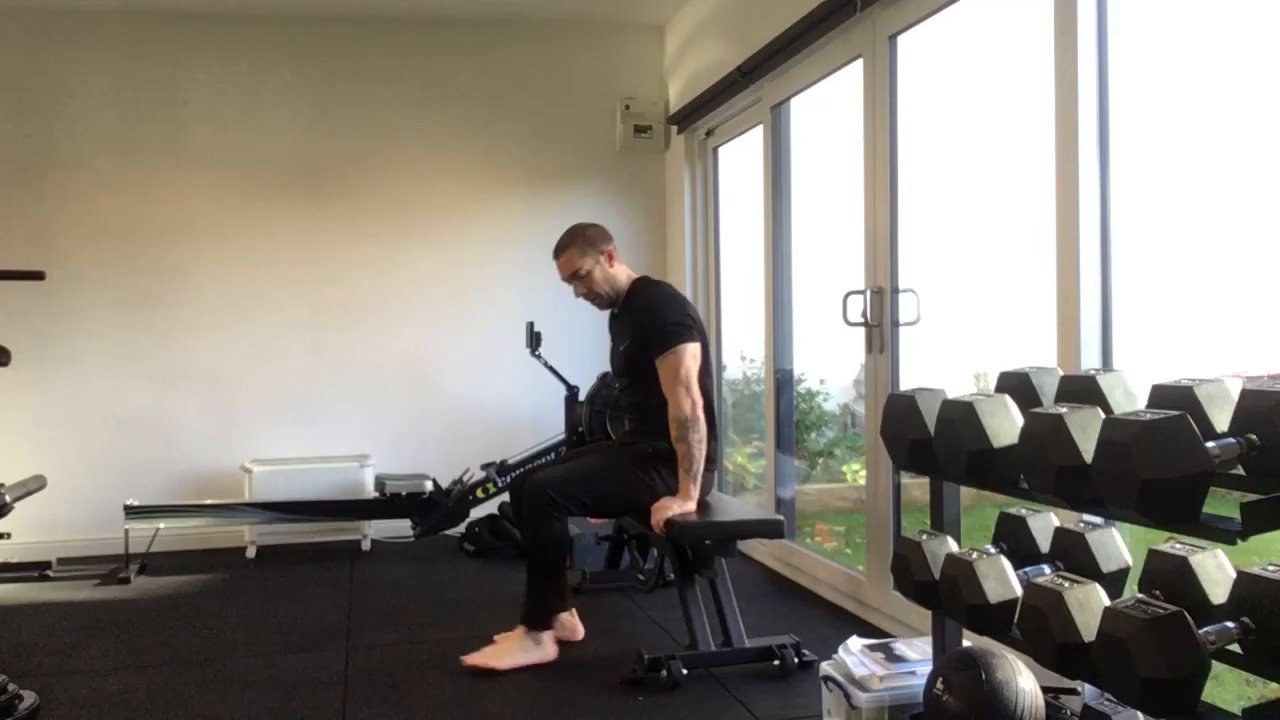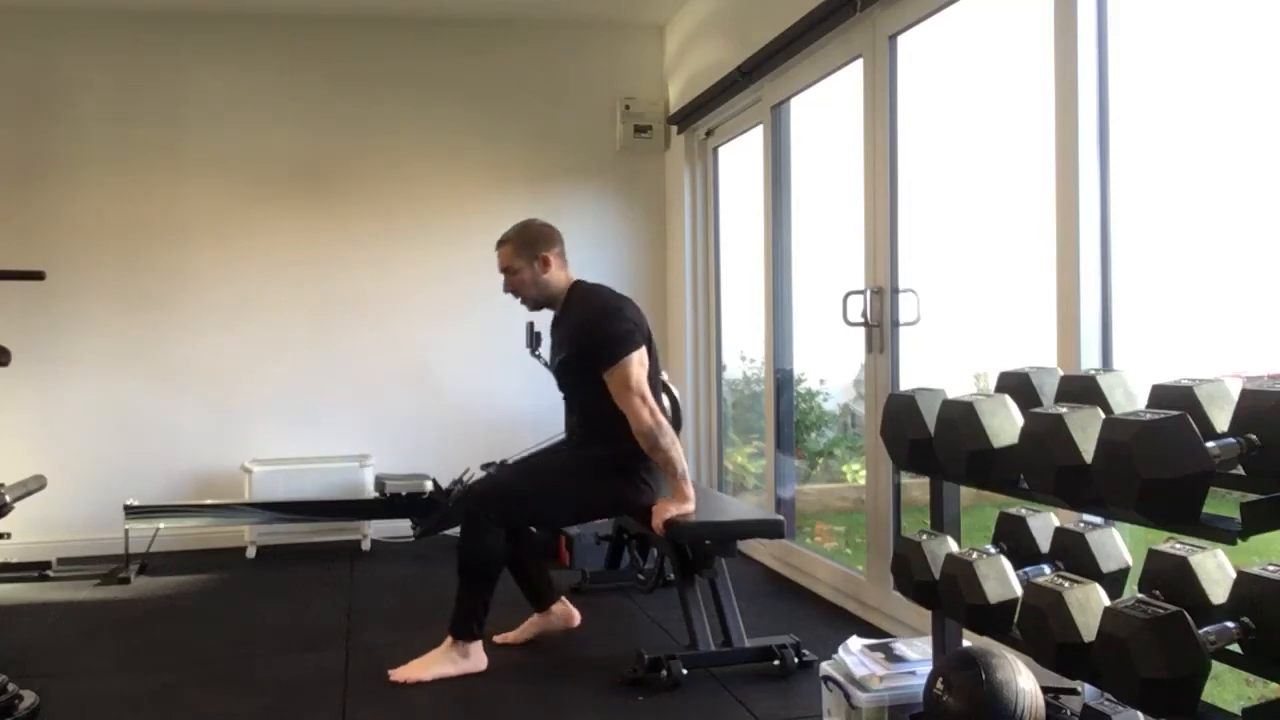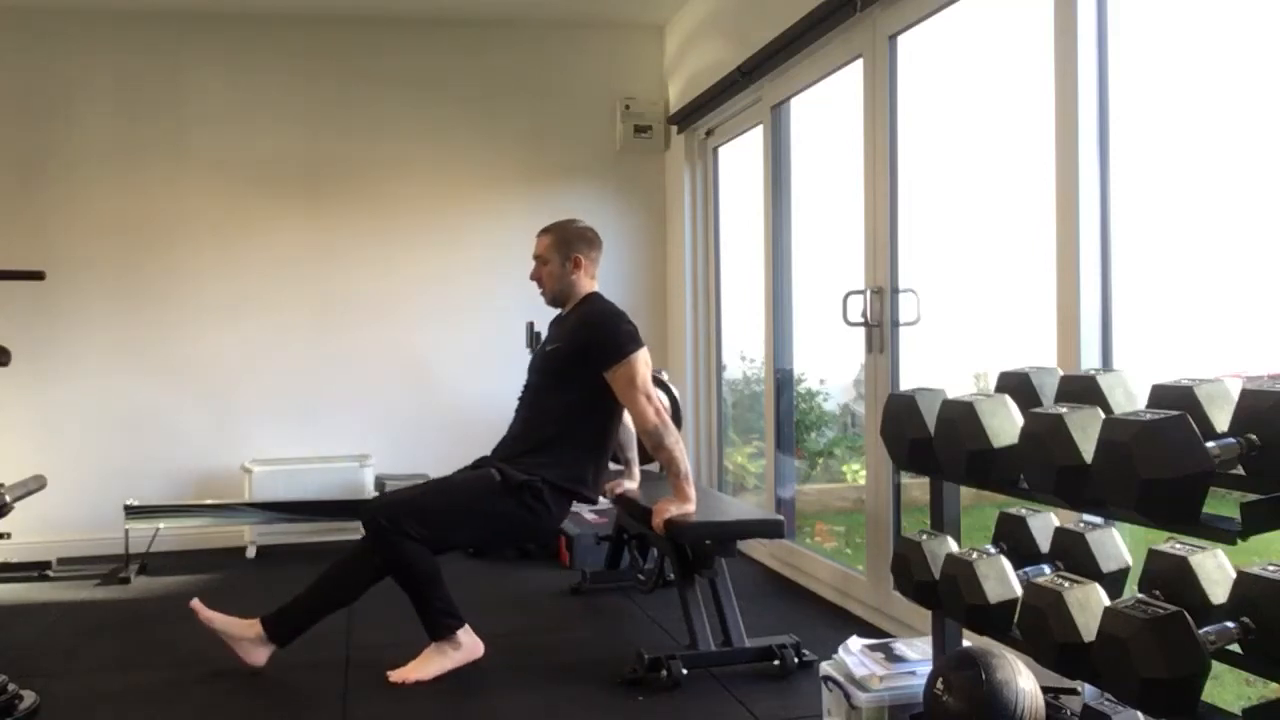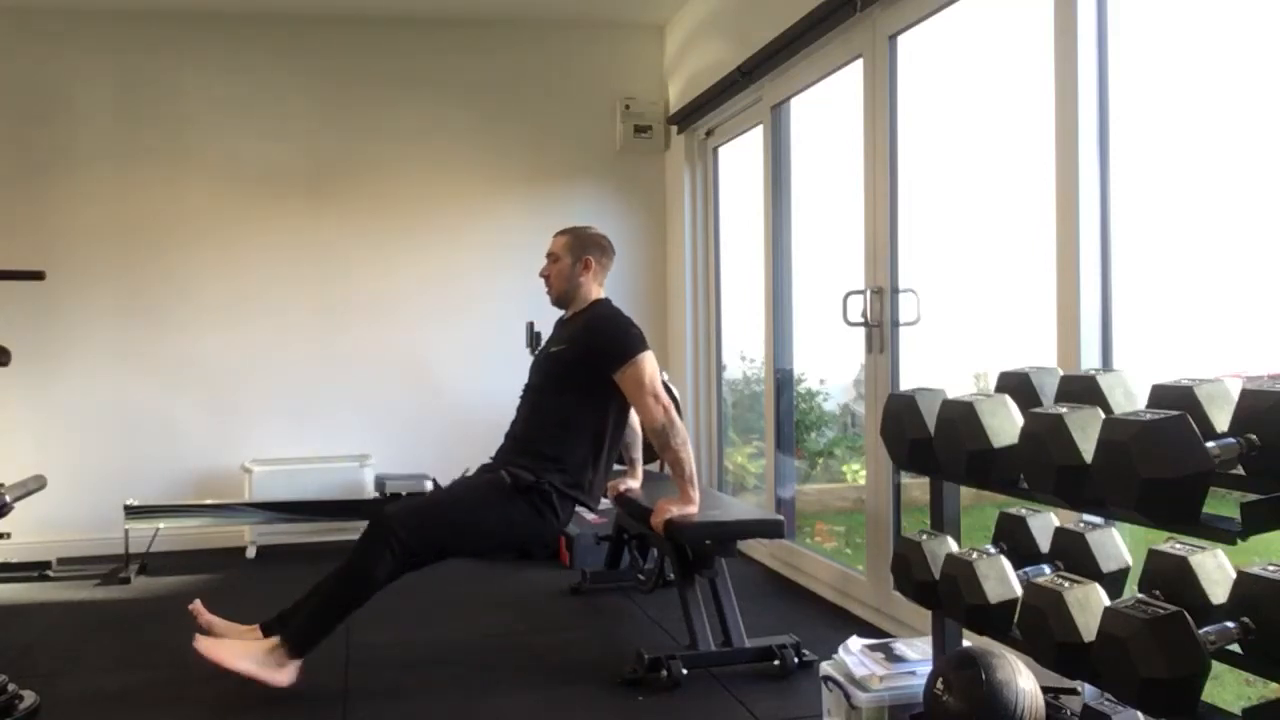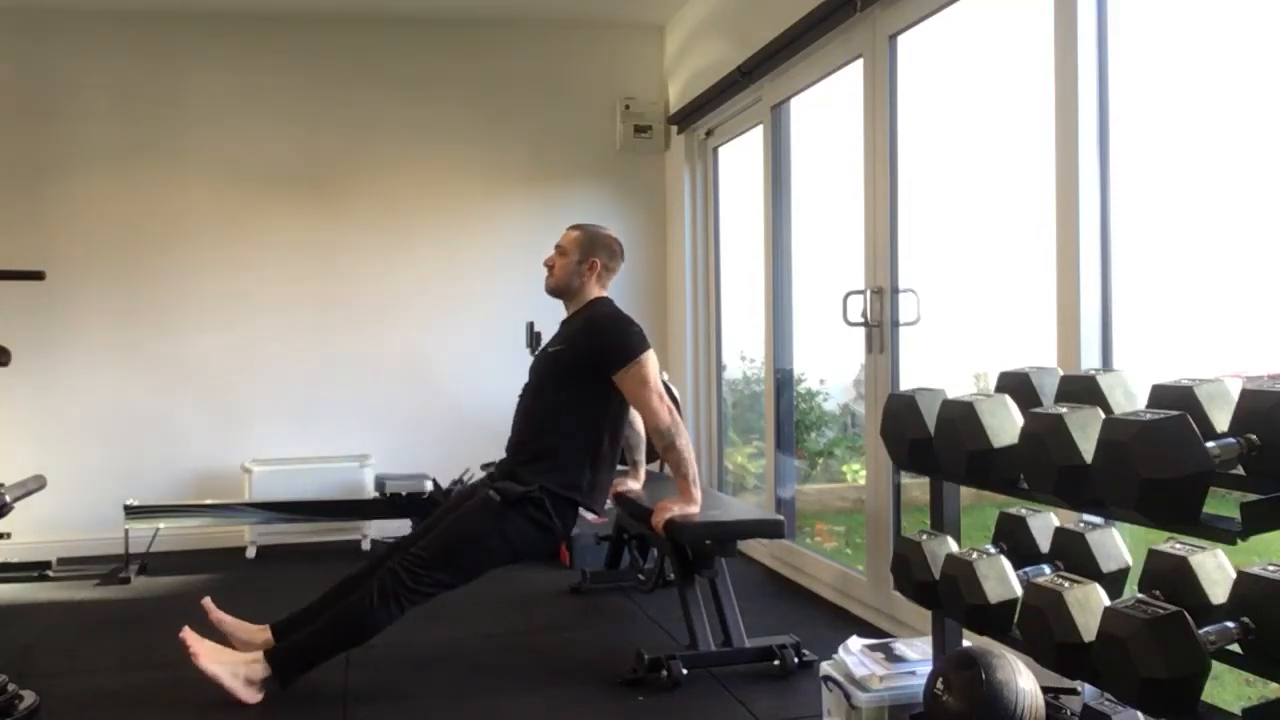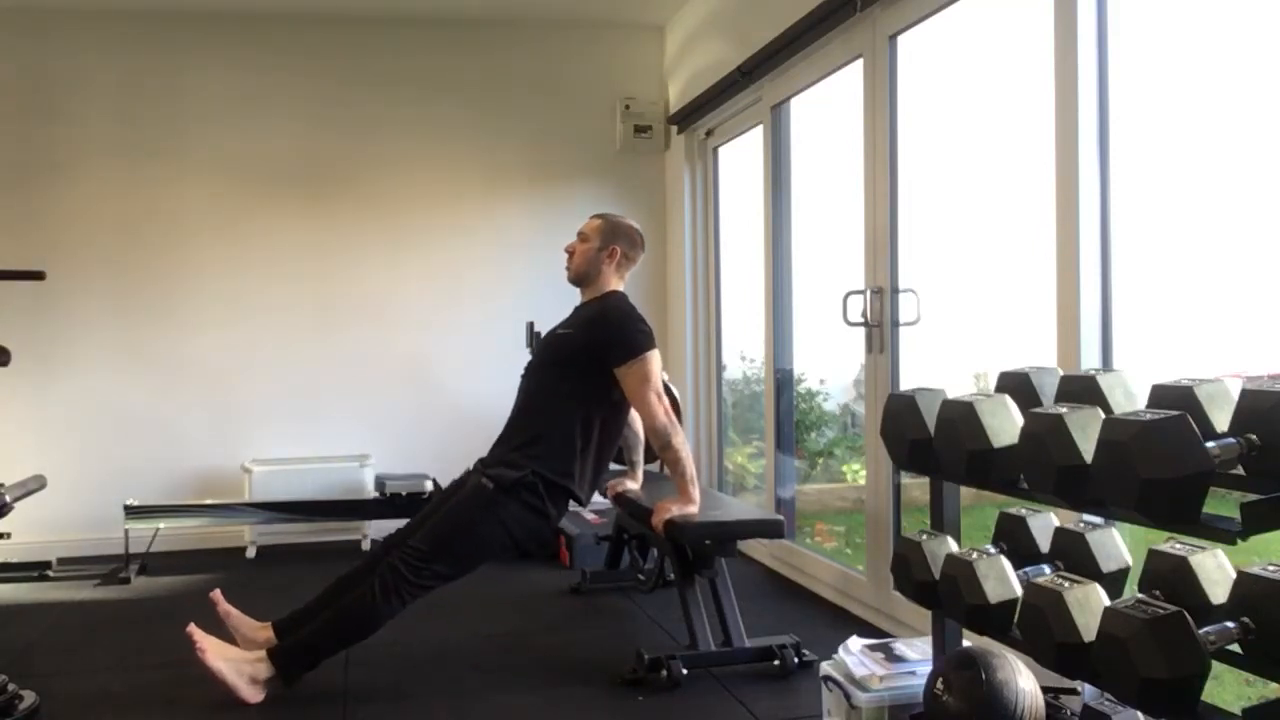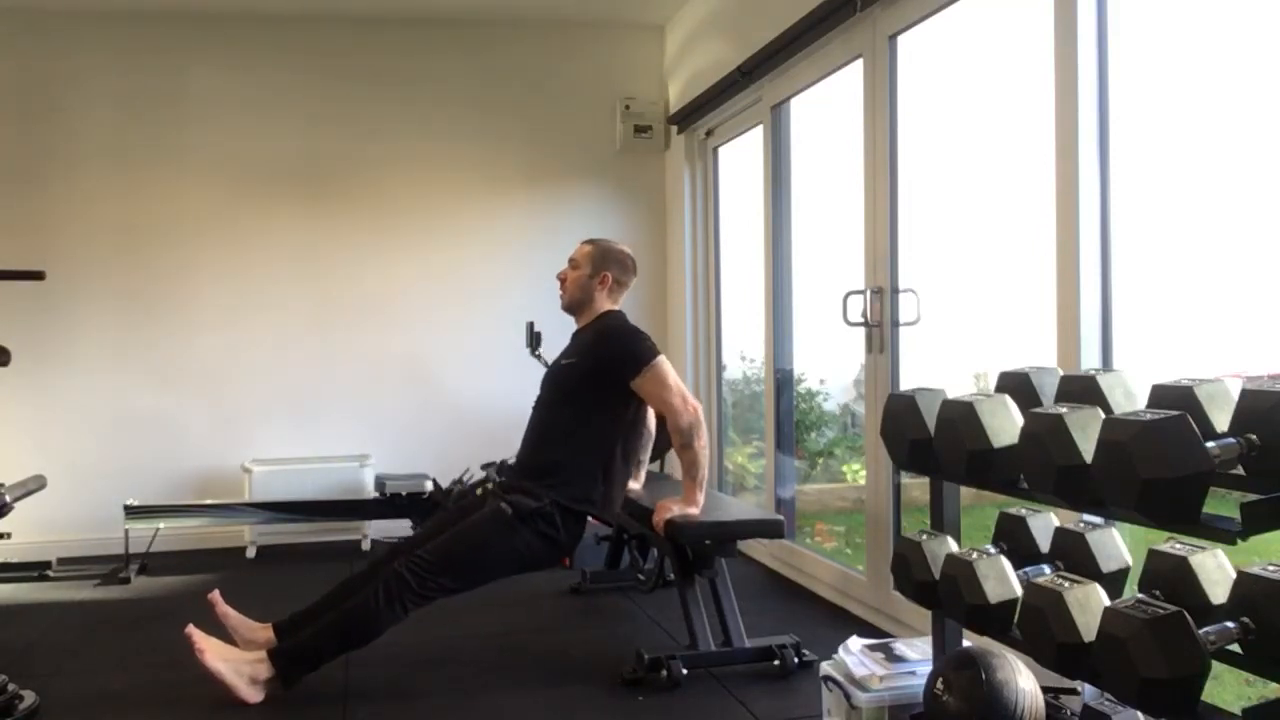
dt=0.7s
person 1, frame 1
left shoulder: (660, 307)
right shoulder: (622, 311)
left elbow: (686, 403)
left wrist: (685, 493)
right wrist: (614, 464)
left hip: (666, 459)
right hip: (639, 445)
left knee: (546, 493)
right knee: (529, 489)
left ankle: (535, 636)
right ankle: (557, 615)
person 1, frame 2
left shoulder: (599, 315)
right shoulder: (567, 316)
left elbow: (641, 408)
left wrist: (682, 494)
left hip: (619, 469)
right hip: (593, 451)
left knee: (483, 502)
right knee: (490, 496)
left ankle: (465, 647)
right ankle: (553, 608)
person 1, frame 3
left shoulder: (603, 324)
right shoulder: (567, 323)
left elbow: (647, 409)
right elbow: (614, 406)
left wrist: (683, 496)
right wrist: (629, 475)
left hip: (530, 493)
right hip: (508, 475)
left knee: (386, 517)
right knee: (387, 530)
left ankle: (453, 640)
right ankle: (267, 634)
person 1, frame 4
left shoulder: (608, 328)
right shoulder: (572, 325)
left elbow: (656, 410)
right elbow: (622, 406)
left wrist: (686, 496)
right wrist: (632, 474)
left hip: (534, 499)
right hip: (511, 485)
left knee: (391, 527)
right knee: (394, 543)
left ankle: (284, 652)
right ankle: (268, 635)
person 1, frame 5
left shoulder: (608, 327)
right shoulder: (582, 326)
left elbow: (658, 410)
right elbow: (624, 406)
left wrist: (688, 496)
right wrist: (634, 475)
left hip: (535, 501)
right hip: (513, 484)
left knee: (408, 575)
right knee: (400, 554)
left ankle: (266, 668)
right ankle: (273, 637)
person 1, frame 6
left shoulder: (617, 320)
right shoulder: (593, 318)
left elbow: (654, 409)
right elbow: (625, 404)
left wrist: (687, 497)
right wrist: (633, 474)
left hip: (526, 488)
right hip: (505, 473)
left knee: (406, 570)
right knee: (398, 549)
left ankle: (268, 668)
right ankle: (276, 636)
person 1, frame 7
left shoulder: (617, 339)
right shoulder: (593, 339)
left elbow: (684, 410)
right elbow: (638, 407)
left wrist: (691, 498)
right wrist: (632, 477)
left hip: (544, 514)
right hip: (520, 495)
left knee: (411, 577)
right knee: (404, 554)
left ankle: (268, 670)
right ankle: (275, 636)
